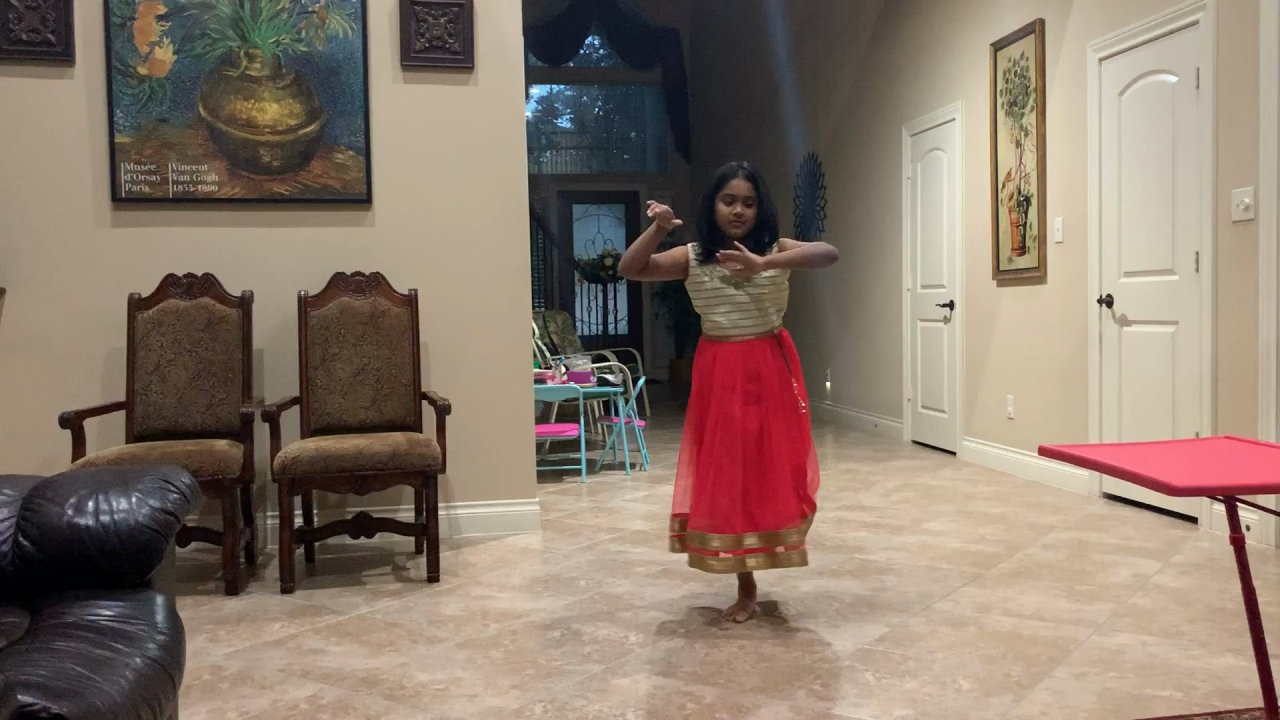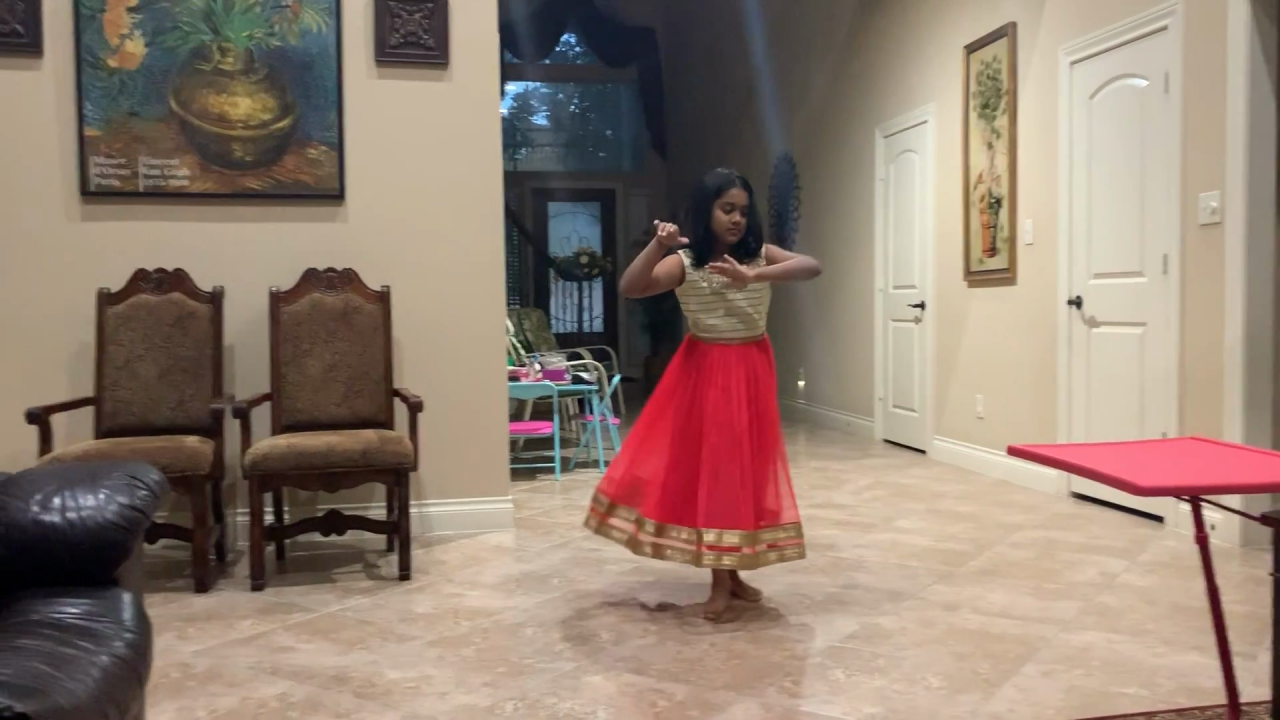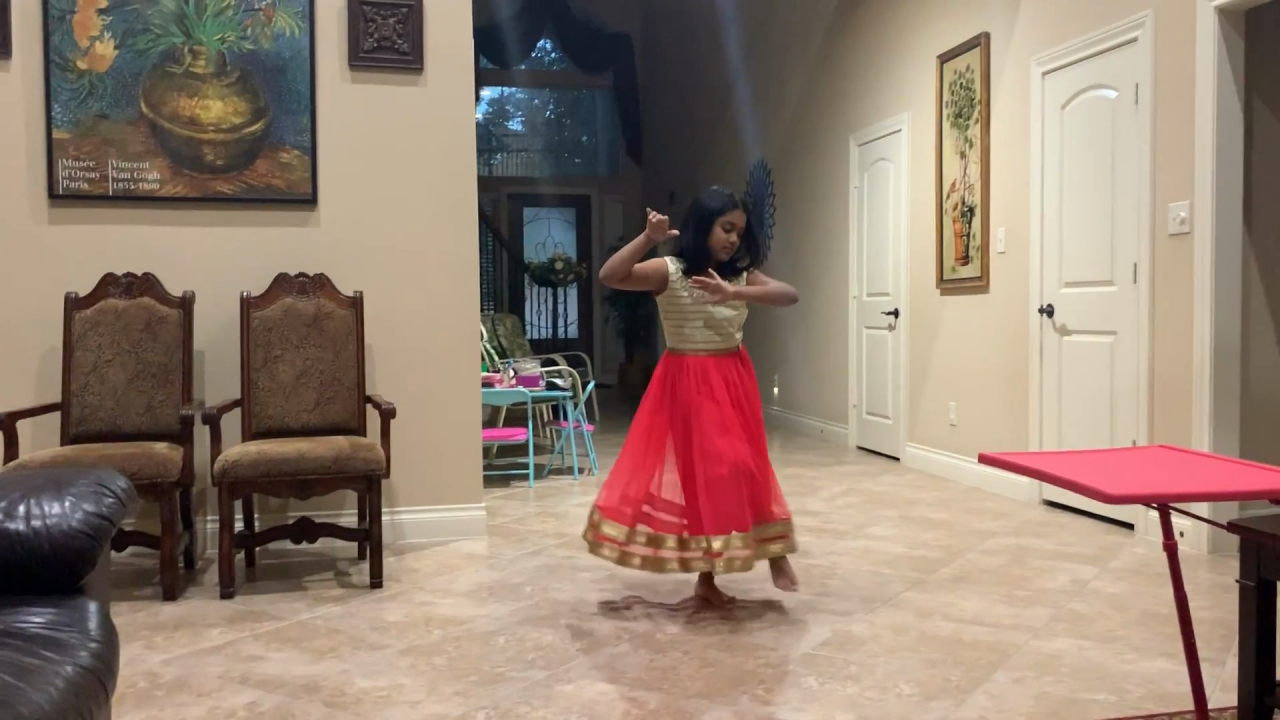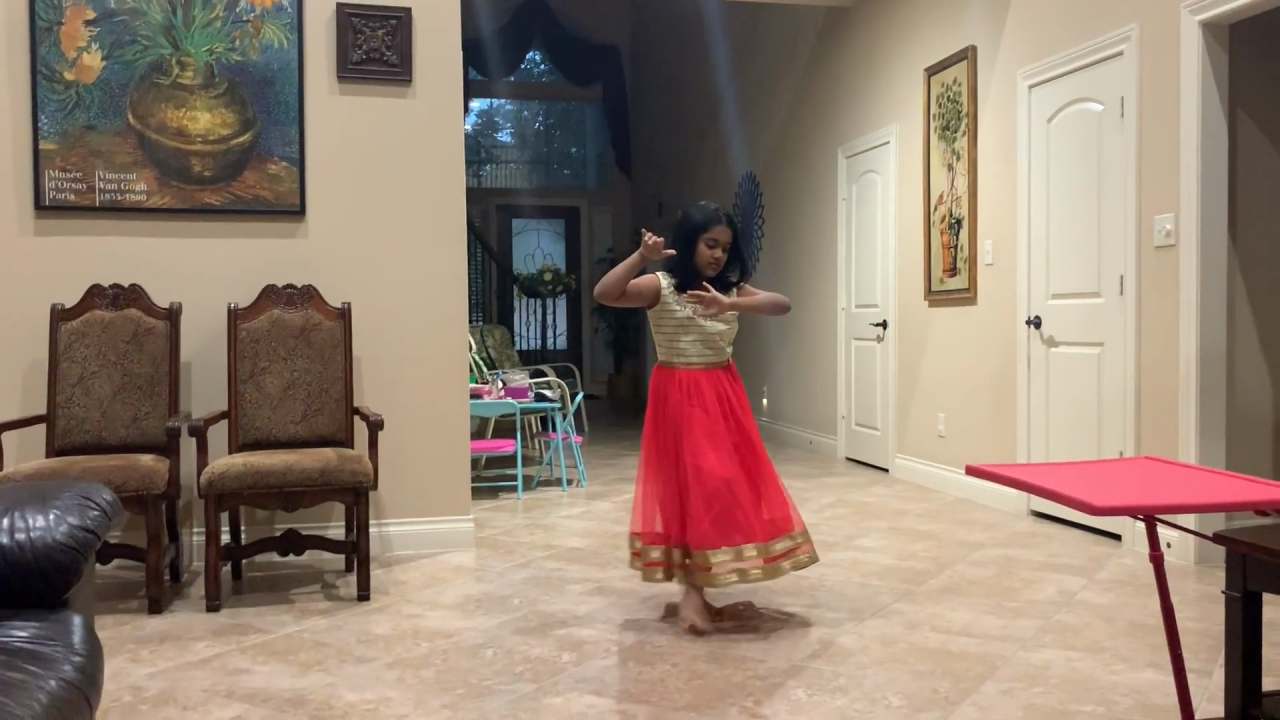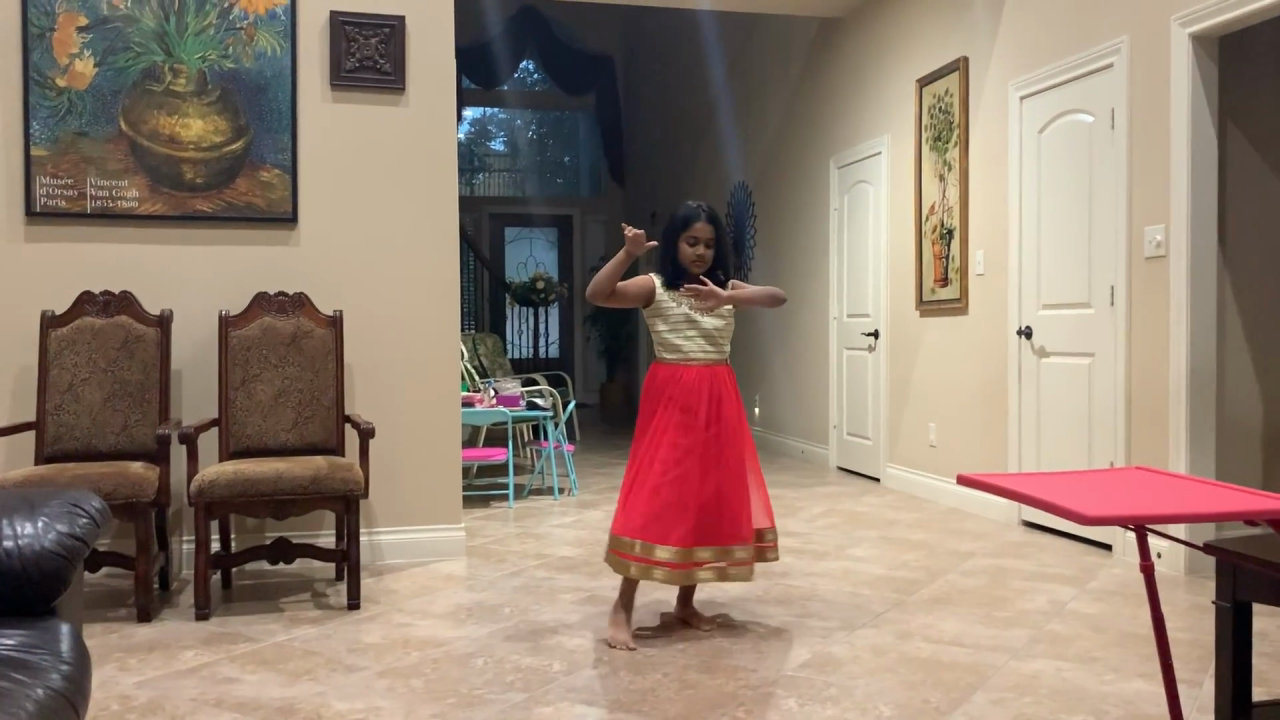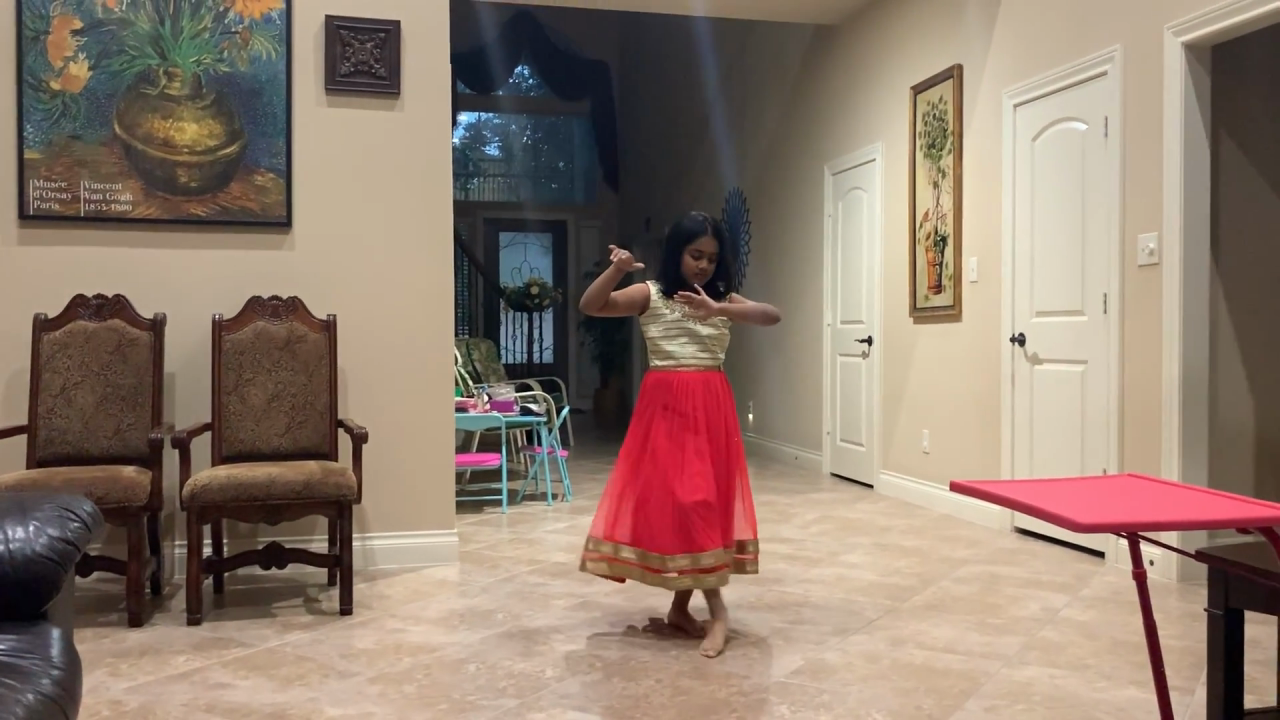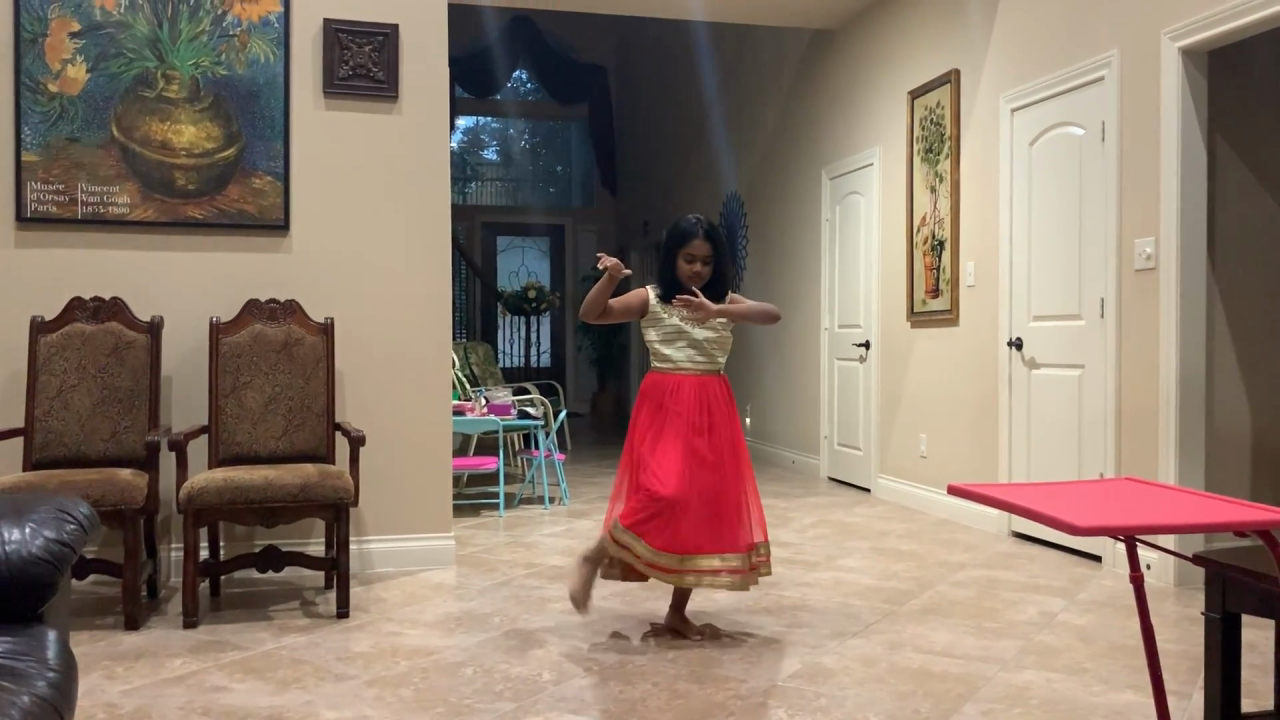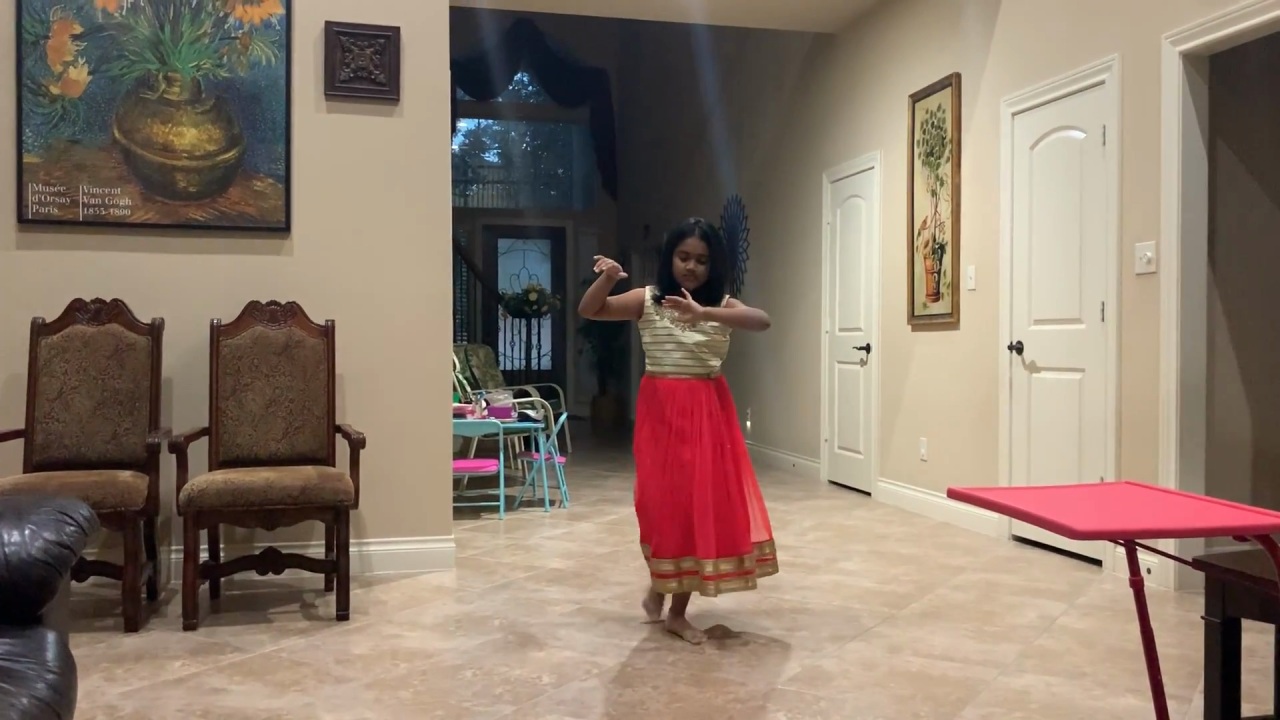
dt=0.3s
person 1, frame 1
left shoulder: (774, 250)
right shoulder: (692, 258)
left elbow: (830, 254)
right elbow: (630, 269)
left wrist: (765, 264)
right wrist: (657, 229)
left hip: (769, 366)
right hip: (719, 370)
left knee: (771, 464)
right knee: (725, 466)
left ankle: (766, 548)
right ankle: (745, 585)
person 1, frame 2
left shoulder: (760, 256)
right shoulder: (684, 263)
left elbow: (812, 267)
right elbow: (630, 288)
left wrist: (754, 275)
right wrist: (658, 245)
left hip: (751, 369)
right hip: (703, 368)
left knee: (744, 464)
right knee: (701, 462)
left ankle: (731, 573)
right ankle: (722, 578)
person 1, frame 3
left shoulder: (740, 275)
right shoulder: (667, 272)
left elbow: (789, 295)
right elbow: (609, 277)
left wrist: (733, 293)
right wrist: (646, 238)
left hip: (734, 379)
right hip: (686, 380)
left knee: (737, 470)
right knee: (706, 469)
left ankle: (707, 577)
person 1, frame 4
left shoulder: (732, 289)
right shoulder: (660, 287)
left elbow: (782, 304)
right elbow: (604, 295)
left wrist: (729, 305)
right wrist: (642, 256)
left hip: (723, 393)
right hip: (679, 394)
left knee: (737, 486)
right knee: (702, 484)
left ankle: (700, 587)
right ankle: (691, 588)
person 1, frame 5
left shoulder: (726, 287)
right shoulder: (653, 287)
left elbow: (778, 297)
right elbow: (596, 295)
left wrist: (726, 298)
right wrist: (628, 253)
left hip: (719, 396)
right hip: (671, 395)
left knee: (713, 492)
right knee: (659, 491)
left ankle: (685, 600)
right ankle: (622, 604)
person 1, frame 6
left shoulder: (724, 299)
right shoulder: (650, 295)
left elbow: (772, 315)
right elbow: (590, 306)
left wrist: (719, 309)
right wrist: (616, 270)
left hip: (713, 405)
right hip: (666, 402)
left knee: (707, 498)
right knee: (680, 497)
left ankle: (680, 608)
right ankle: (715, 607)
person 1, frame 7
left shoulder: (725, 301)
right shoulder: (649, 300)
left elbow: (772, 314)
right elbow: (589, 314)
left wrist: (716, 311)
right wrist: (609, 279)
left hip: (713, 408)
right hip: (665, 404)
left knee: (707, 499)
right knee: (663, 493)
left ankle: (677, 611)
right ankle: (599, 554)
person 1, frame 8
left shoulder: (722, 305)
right shoulder: (647, 300)
left elbow: (762, 321)
right elbow: (588, 310)
left wrist: (704, 313)
right wrist: (606, 278)
left hip: (708, 409)
right hip: (661, 408)
left knee: (704, 500)
right knee: (664, 499)
left ankle: (677, 612)
right ankle: (660, 586)
